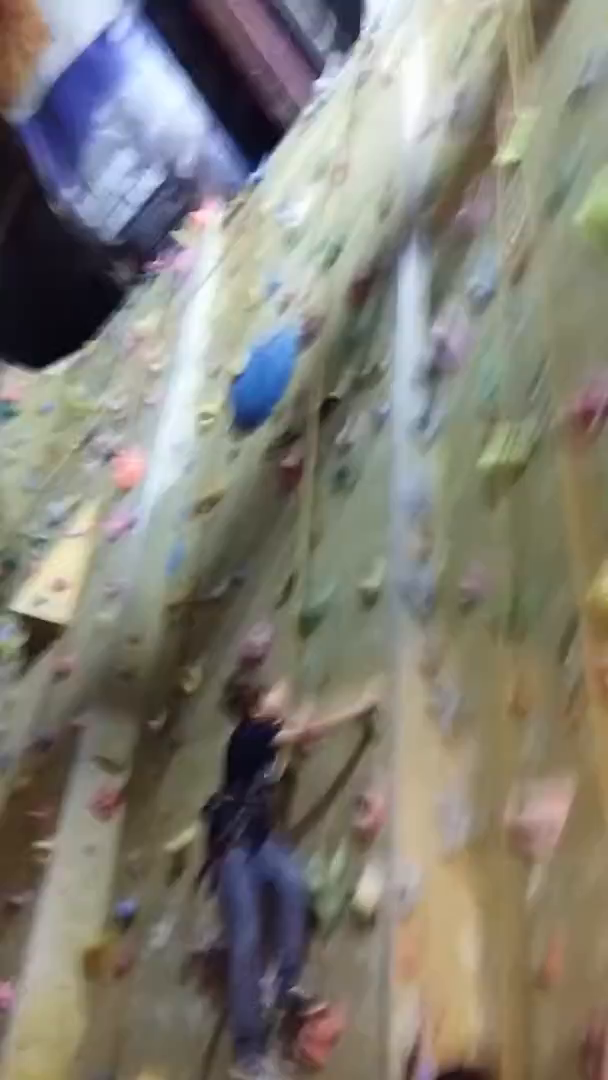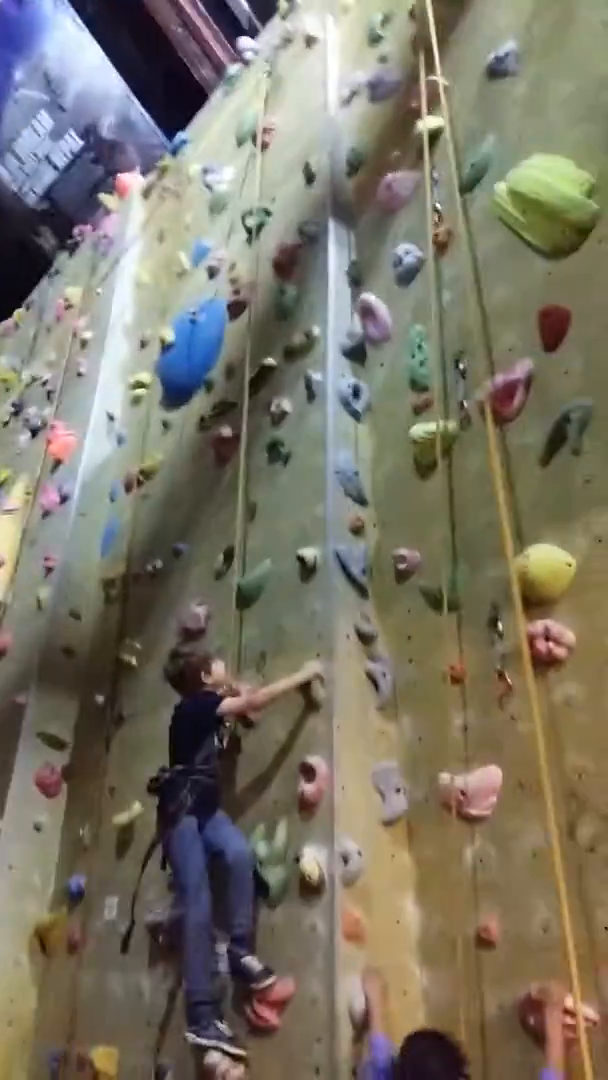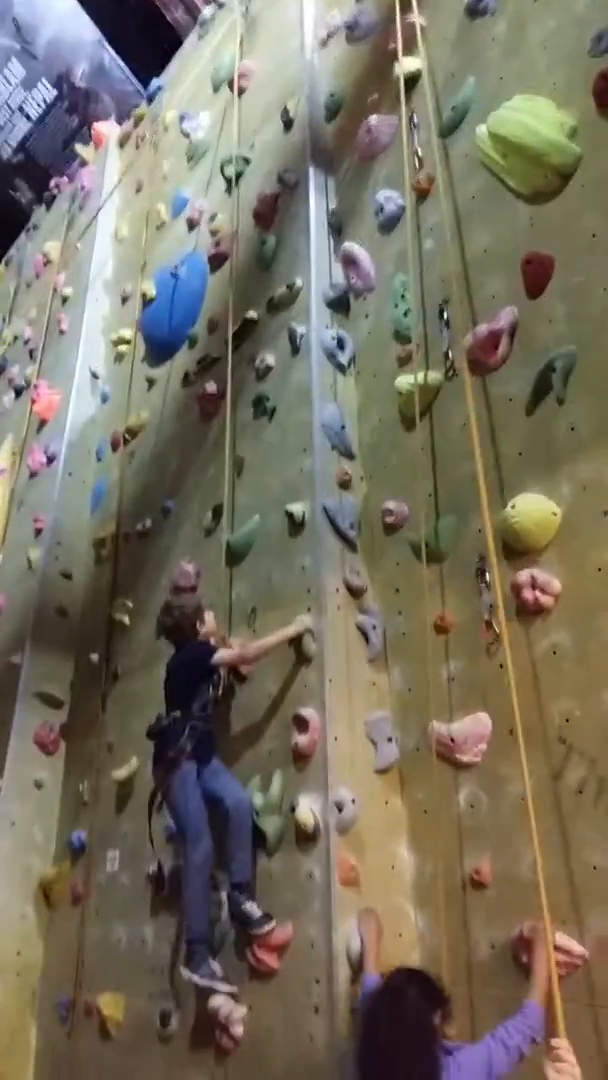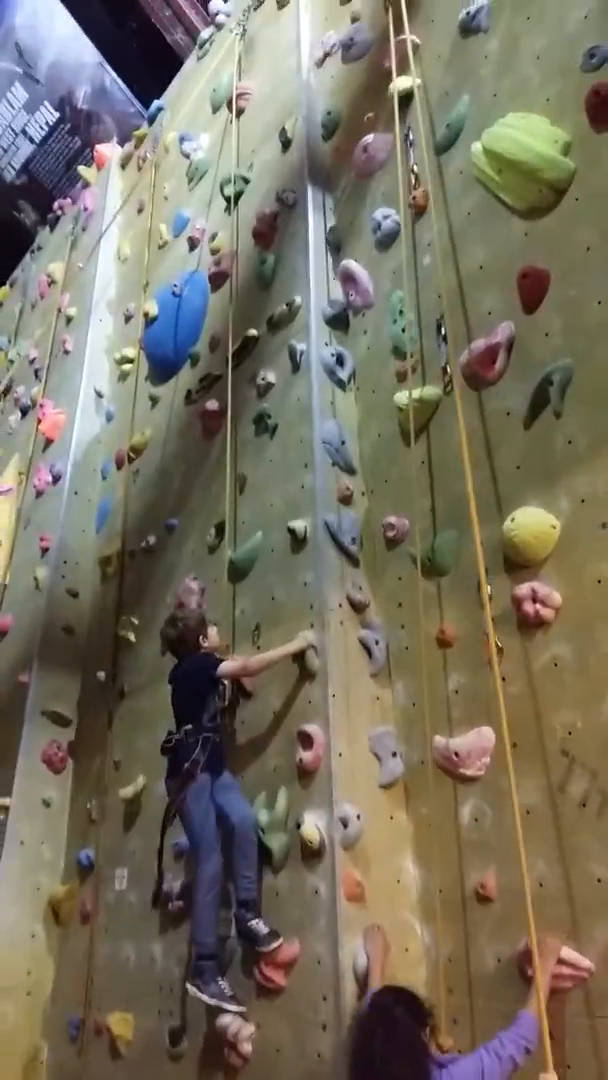
dt=0.3s
person 1, frame 1
left shoulder: (262, 733)
right shoulder: (250, 734)
left elbow: (301, 727)
right elbow: (310, 730)
right wrist: (363, 705)
left hip: (255, 836)
right hip: (231, 839)
left knee: (293, 882)
right knee: (246, 936)
left ankle: (287, 982)
right ankle: (248, 1046)
person 1, frame 2
left shoulder: (206, 704)
right shoulder: (195, 706)
left elbow: (242, 701)
right elbow: (253, 702)
left wrist: (233, 690)
right wrist: (302, 676)
left hip: (205, 807)
right hip: (181, 810)
left knee: (240, 853)
right knee: (198, 907)
left ankle: (241, 951)
right ankle: (201, 1016)
person 1, frame 3
left shoulder: (195, 655)
right shoulder: (191, 654)
right elbow: (245, 655)
right wrist: (293, 629)
left hip: (200, 753)
right hip: (177, 756)
left knee: (238, 802)
right knee: (199, 846)
left ankle: (240, 895)
right ankle: (196, 953)
person 1, frame 4
left shoulder: (193, 666)
right shoulder: (196, 665)
right elbow: (248, 667)
right wrist: (296, 645)
left hip: (211, 765)
right hip: (190, 769)
left knee: (243, 820)
right knee: (210, 861)
left ankle: (247, 913)
right ankle: (204, 969)
